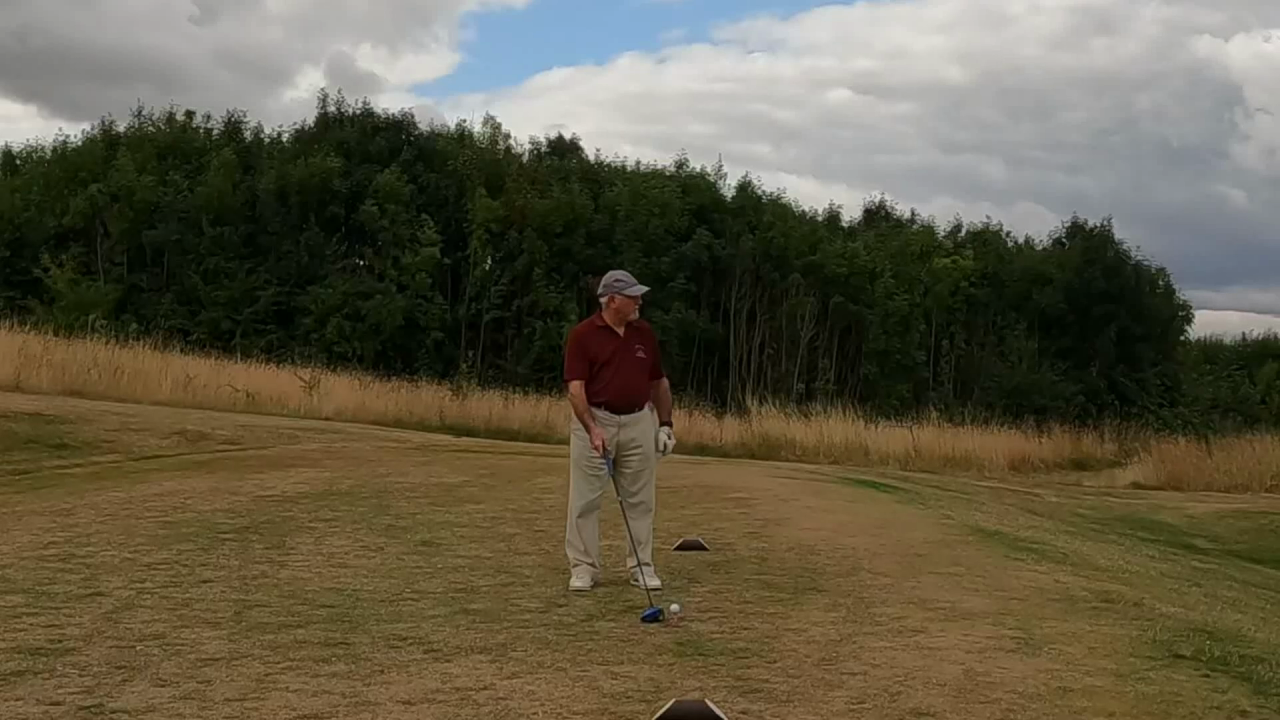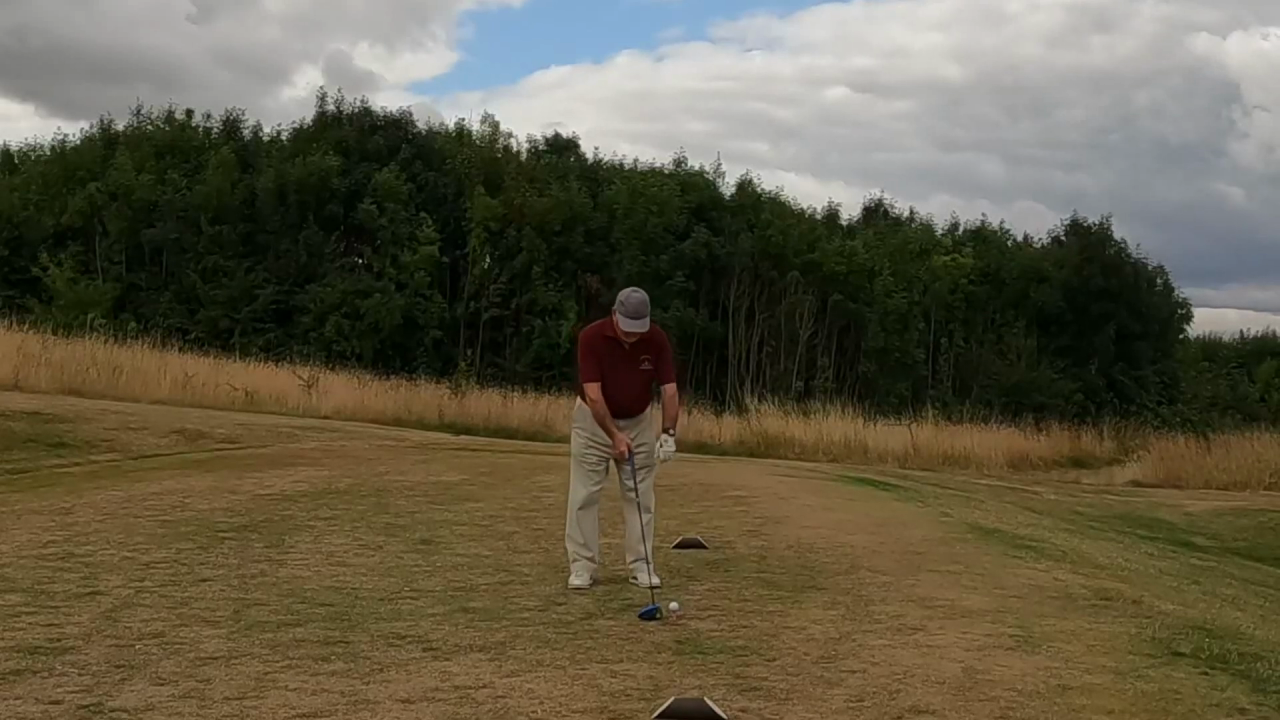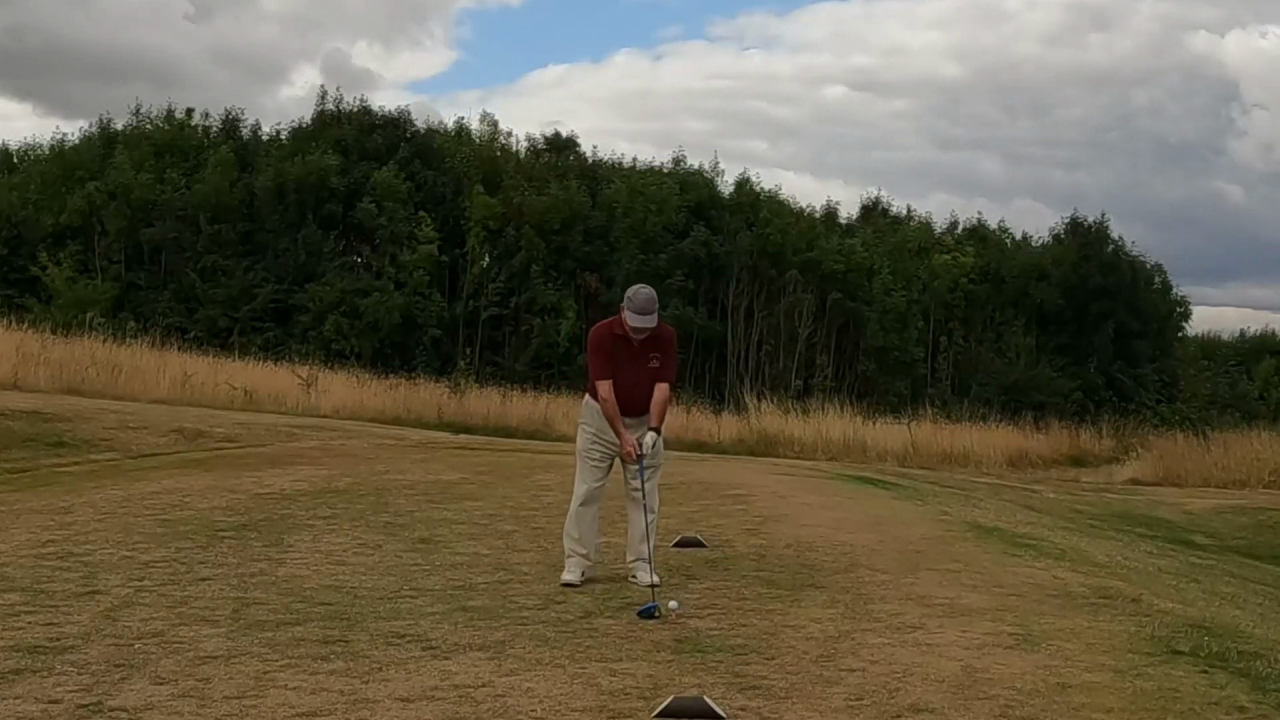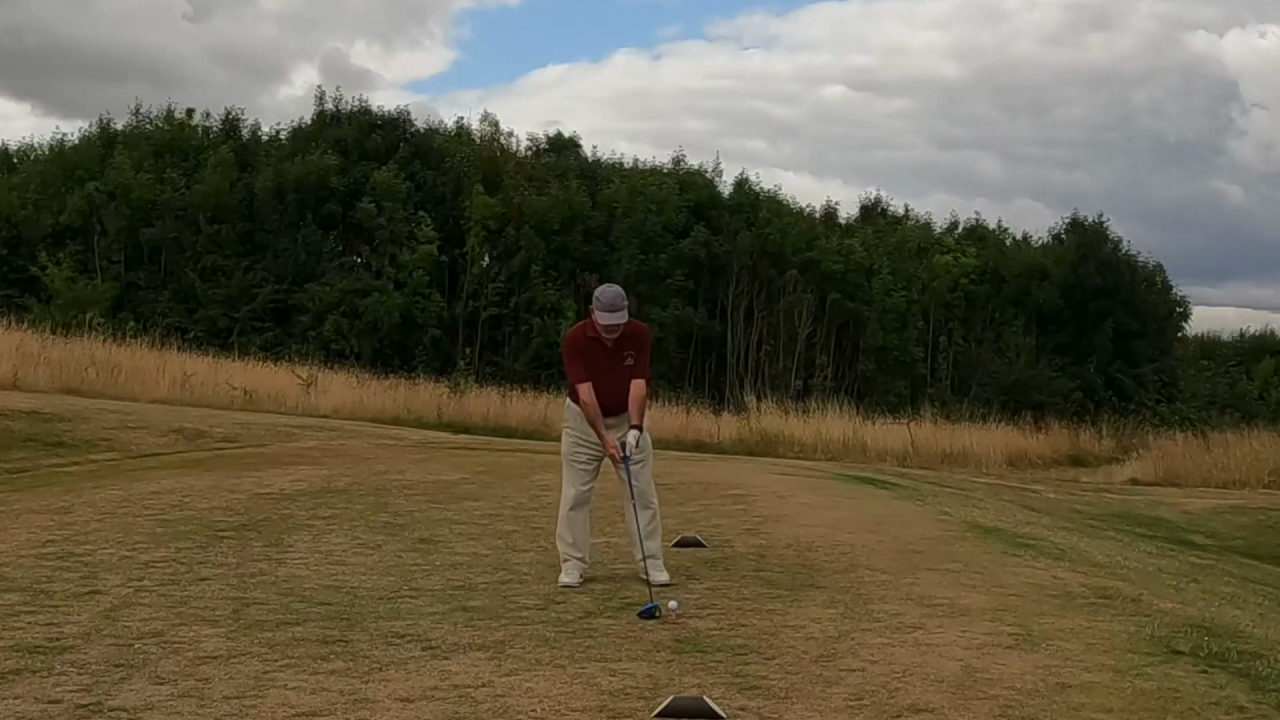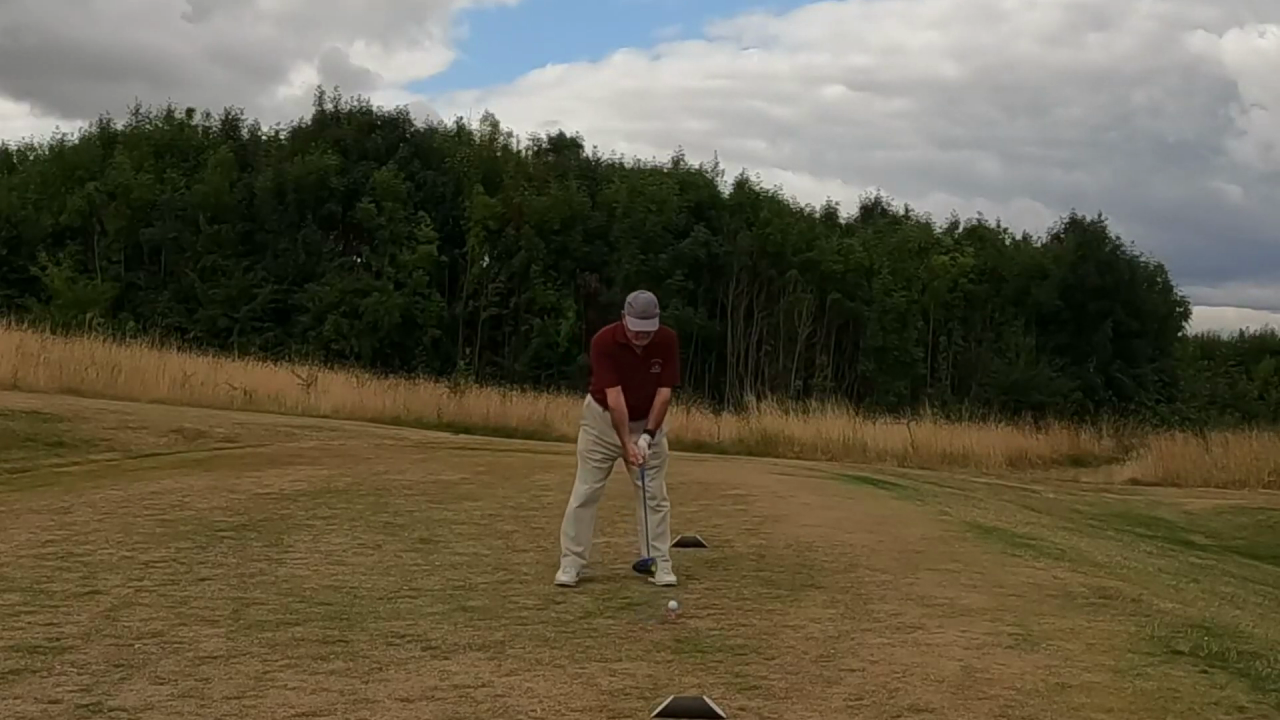
dt=0.5s
person 1, frame 1
left shoulder: (645, 333)
right shoulder: (582, 335)
left elbow: (660, 382)
right elbow: (575, 388)
left wrist: (665, 424)
right wrist: (592, 429)
left hip: (638, 423)
right hip: (594, 421)
left knee: (639, 500)
right knee: (585, 500)
left ankle: (642, 567)
right ankle: (583, 568)
person 1, frame 2
left shoulder: (657, 339)
right shoulder: (591, 337)
left elbow: (669, 389)
right elbow: (593, 393)
left wrist: (668, 434)
right wrist: (614, 436)
left hip: (638, 422)
right hip: (593, 421)
left knee: (641, 496)
right knee: (584, 495)
left ankle: (640, 564)
right ankle: (583, 566)
person 1, frame 3
left shoulder: (666, 337)
right shoulder: (600, 335)
left elbow: (663, 388)
right elbow: (604, 391)
left wrist: (653, 431)
right wrist: (622, 435)
left hip: (644, 421)
right hip: (600, 418)
left knee: (644, 496)
right knee: (587, 491)
left ankle: (640, 564)
right ankle: (576, 562)
person 1, frame 4
left shoulder: (640, 334)
right shoulder: (575, 338)
left elbow: (638, 385)
right elbow: (585, 394)
left wrist: (635, 429)
right wrist: (604, 437)
left hip: (627, 419)
right hip: (583, 420)
left knee: (643, 492)
right knee: (576, 494)
left ankle: (651, 562)
right ankle: (572, 564)
person 1, frame 5
left shoulder: (668, 341)
right shoulder: (603, 341)
left elbow: (664, 392)
right elbow: (614, 397)
left wrist: (648, 435)
right wrist: (625, 443)
left hip: (647, 422)
right hip: (602, 418)
left knee: (654, 495)
right knee: (586, 492)
left ankle: (659, 563)
right ankle: (570, 563)
